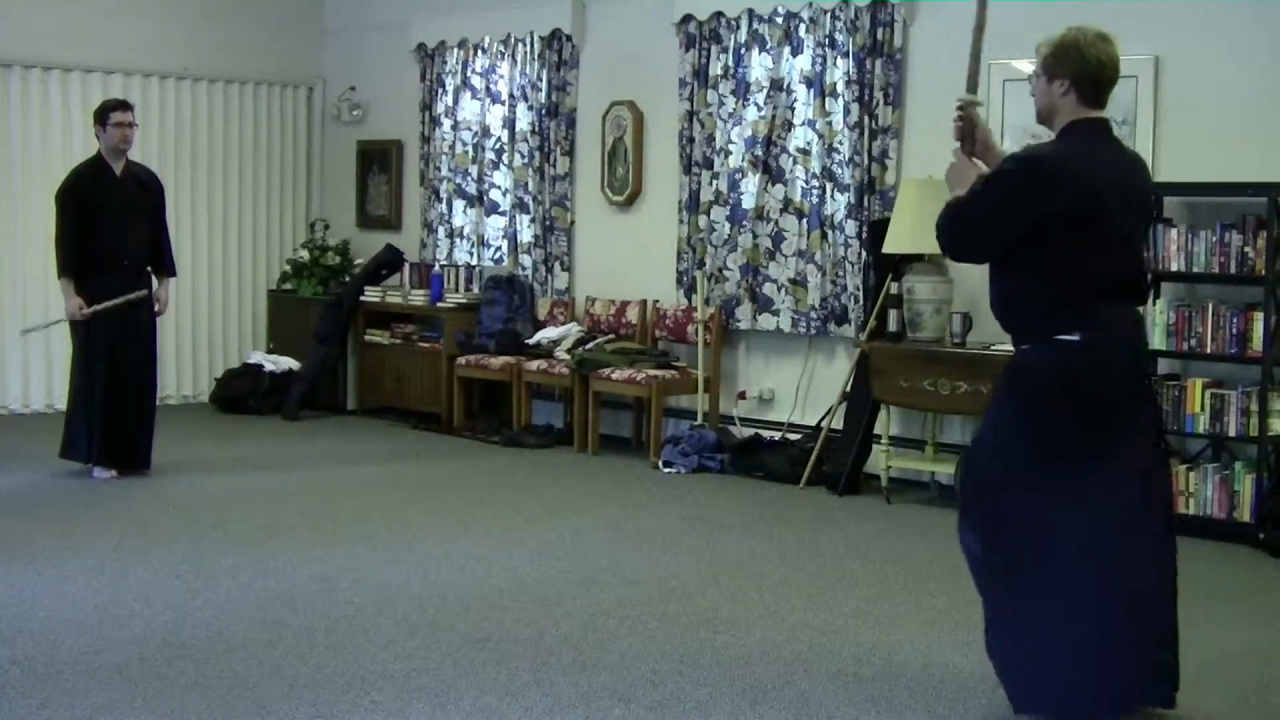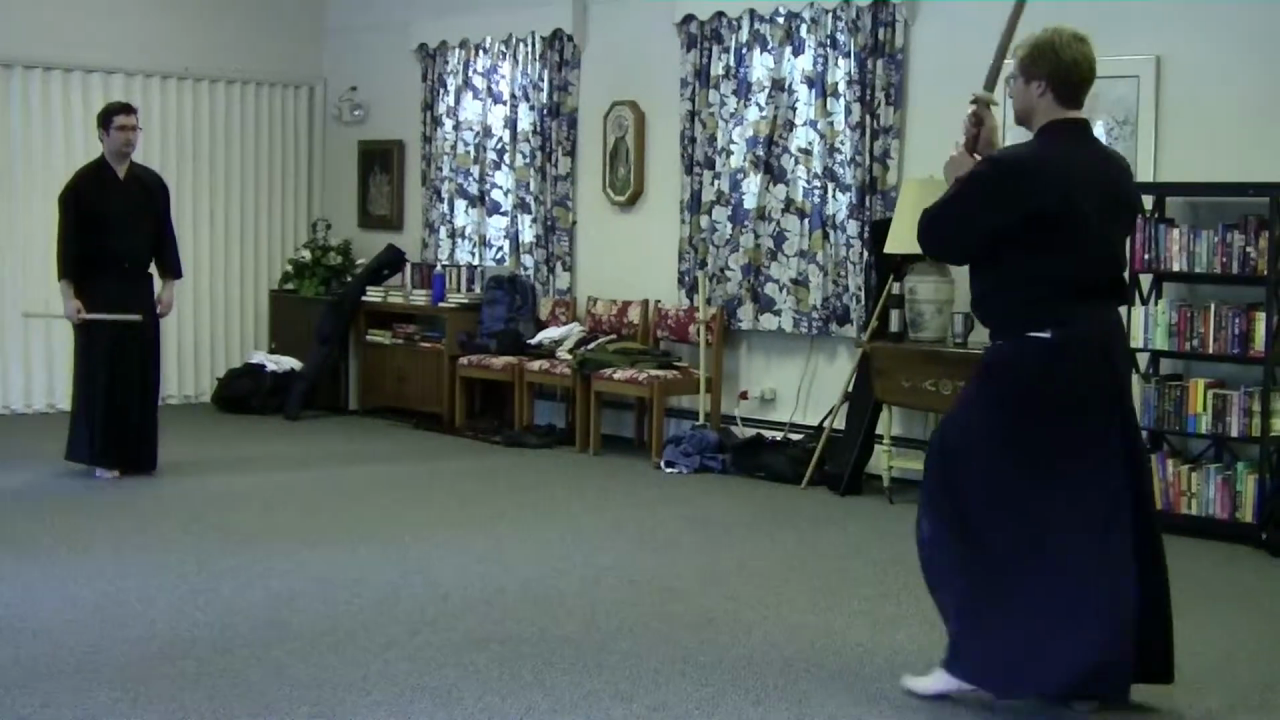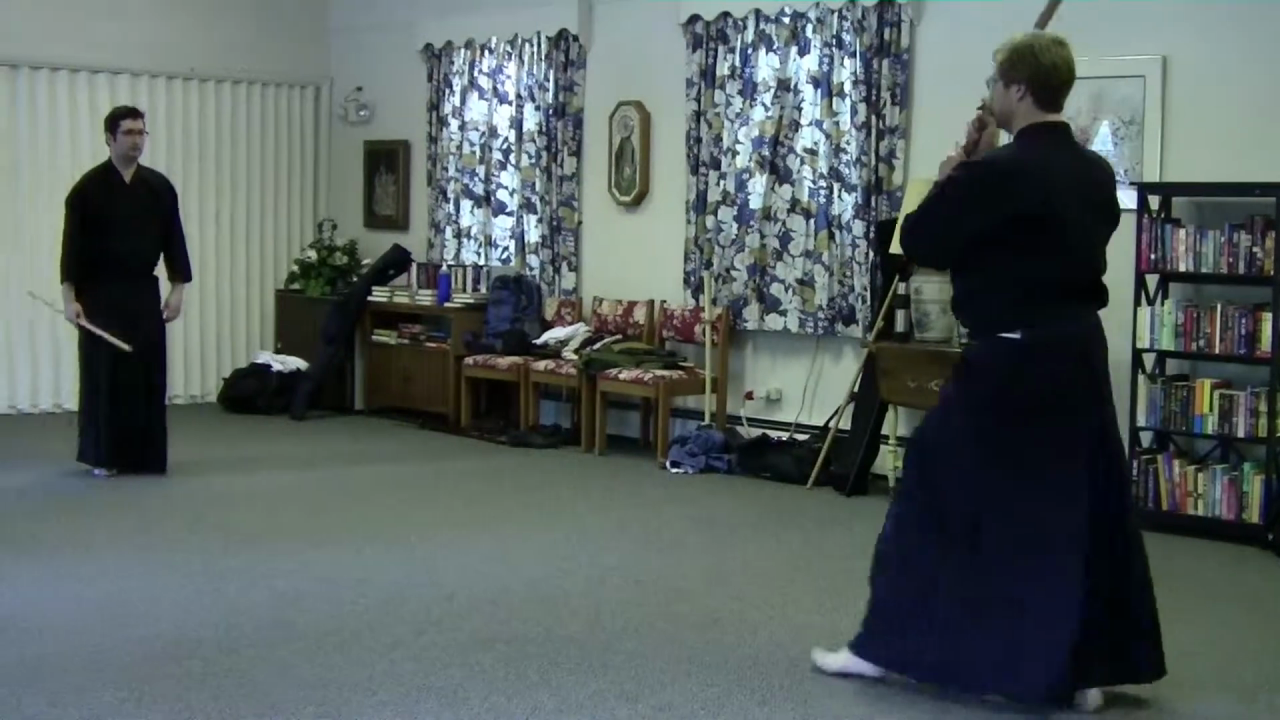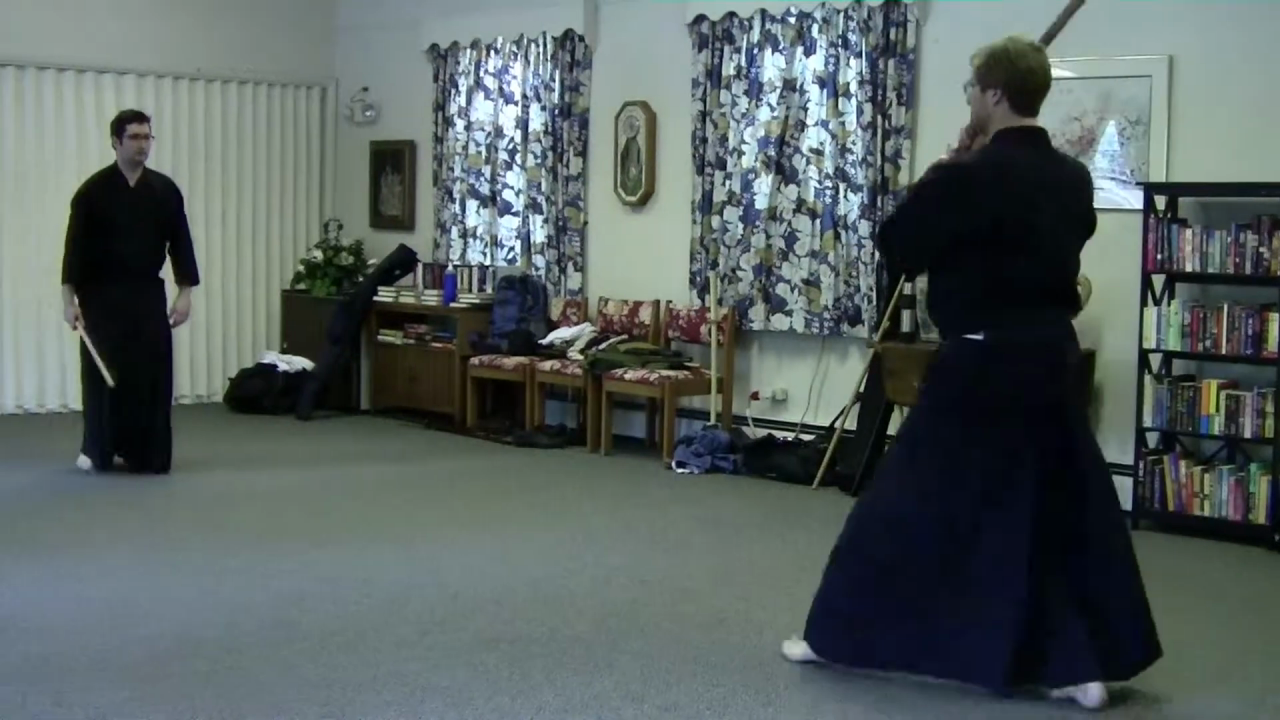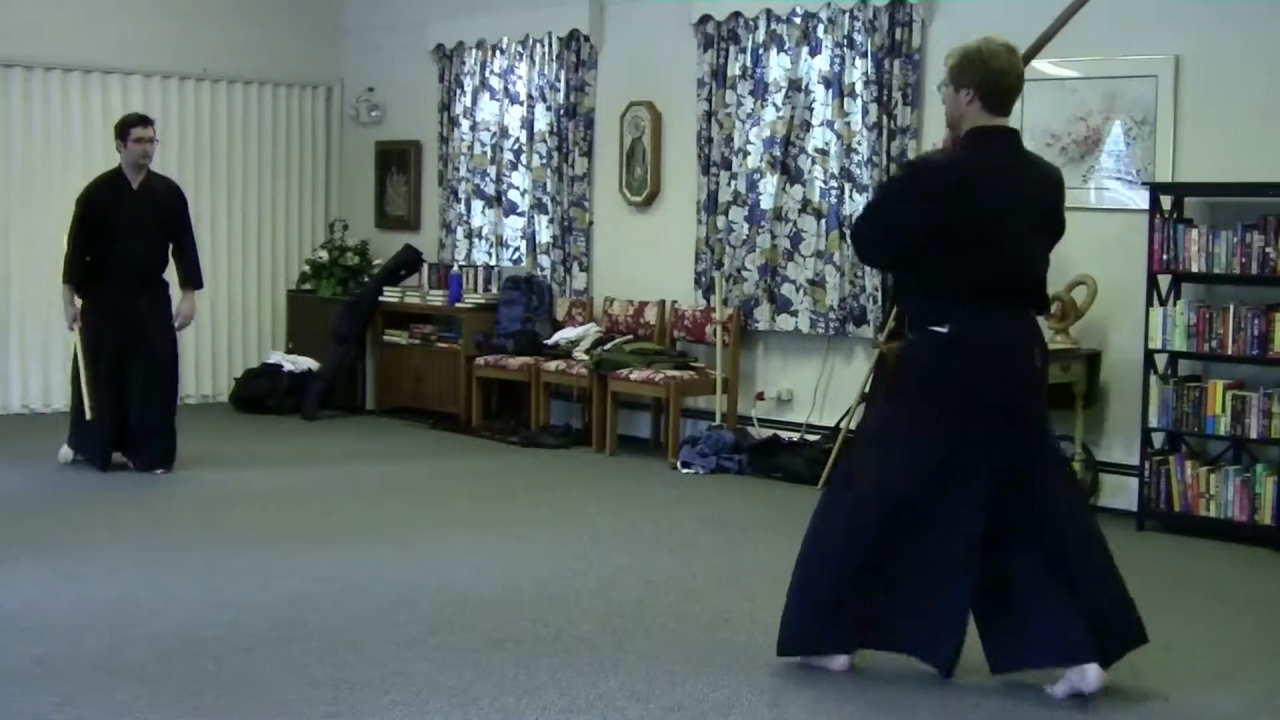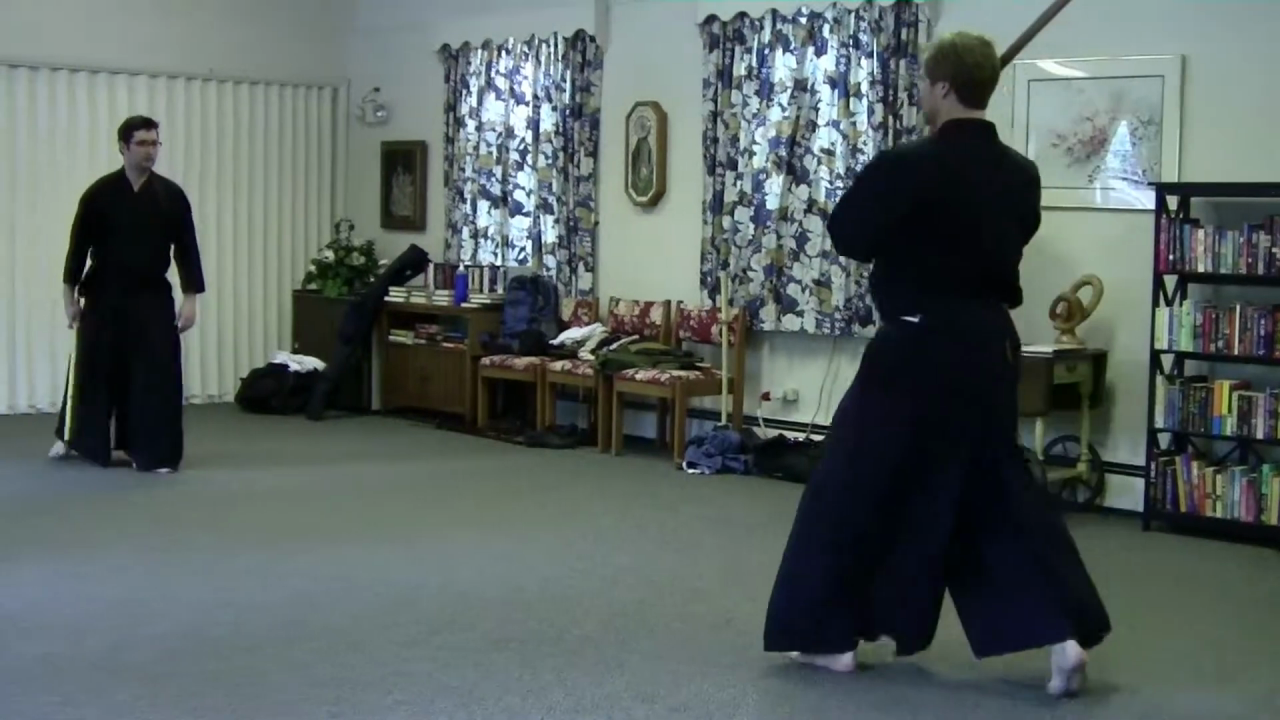
dt=0.1s
person 1, frame 1
left shoulder: (1042, 167)
right shoulder: (1128, 168)
left elbow: (958, 235)
left wrist: (967, 186)
right wrist: (995, 165)
left hip: (1062, 360)
right hip: (1119, 353)
left knee: (1005, 503)
right knee: (1112, 511)
person 1, frame 2
left shoulder: (1020, 169)
right shoulder: (1111, 170)
left elbow: (939, 237)
left wrist: (960, 183)
left hip: (1035, 357)
right hip: (1097, 352)
left knee: (960, 486)
right knee: (1094, 508)
left ankle: (979, 658)
right ankle: (1100, 666)
person 1, frame 3
left shoulder: (995, 174)
right shoulder: (1094, 173)
left elbow: (921, 243)
left wrist: (950, 187)
left hip: (1012, 358)
right hip: (1078, 352)
left knee: (939, 489)
right knee: (1082, 506)
left ankle: (892, 645)
right ankle: (1087, 667)
person 1, frame 4
left shoulder: (968, 178)
right shoulder: (1072, 179)
left elbow: (896, 248)
left wrist: (928, 194)
left hip: (982, 360)
right hip: (1048, 356)
left knee: (908, 495)
right knee: (1063, 507)
left ankle: (840, 638)
right ankle: (1085, 665)
person 1, frame 5
left shoulder: (931, 177)
right shoulder: (1044, 180)
left elbow: (871, 243)
left hip: (944, 356)
right hip: (1015, 353)
left knee: (871, 491)
right knee: (1035, 499)
left ankle: (831, 635)
right ankle: (1083, 652)
person 1, frame 6
left shoulder: (906, 165)
right shoulder: (1021, 174)
left elbow: (849, 233)
left hip: (918, 346)
right hip: (989, 343)
left knee: (852, 483)
right knee: (998, 490)
left ankle: (828, 634)
right ankle: (1061, 631)
person 2, frame 1
left shoulder: (147, 180)
right shoulder: (80, 181)
left elbow: (159, 235)
right elbow: (67, 240)
left wrist: (163, 282)
right wrist: (70, 292)
left hip: (135, 289)
right hip: (94, 290)
left knee: (138, 371)
right knee: (97, 371)
left ankle: (130, 453)
right ankle: (99, 455)
person 2, frame 2
left shoulder: (151, 182)
right shoulder: (83, 184)
left elbow: (164, 237)
right elbow: (68, 243)
left wrist: (168, 285)
right wrist: (69, 295)
left hip: (138, 290)
right hip: (96, 292)
left knee: (140, 373)
right knee: (98, 372)
left ankle: (134, 455)
right ankle: (101, 455)
person 2, frame 3
left shoulder: (159, 186)
right shoulder: (89, 187)
left elbow: (173, 239)
right elbow: (73, 244)
left wrist: (177, 288)
right wrist: (70, 297)
left hip: (143, 292)
right hip: (99, 293)
left knee: (146, 372)
right knee: (101, 373)
left ankle: (138, 454)
right ankle: (101, 454)
person 2, frame 4
left shoulder: (165, 189)
right shoulder: (94, 190)
left elbow: (180, 243)
right elbow: (76, 246)
left wrist: (185, 293)
right wrist: (70, 299)
left hip: (148, 294)
right hip: (102, 295)
left knee: (152, 374)
right knee: (102, 373)
left ankle: (144, 454)
right ankle: (96, 449)
person 2, frame 5
left shoulder: (168, 193)
right shoulder: (98, 192)
left elbow: (183, 246)
right elbow: (78, 247)
left wrist: (188, 295)
right wrist: (70, 298)
left hip: (150, 297)
right hip: (103, 296)
left knee: (156, 373)
right knee: (97, 371)
left ankle: (150, 453)
right ankle: (82, 442)
person 2, frame 6
left shoulder: (171, 195)
right shoulder: (100, 193)
left elbow: (186, 249)
right elbow: (78, 246)
left wrist: (190, 298)
right wrist: (71, 297)
left hip: (152, 298)
right hip: (105, 296)
left knee: (159, 374)
right knee: (94, 369)
left ankle: (154, 453)
right ankle: (75, 438)
